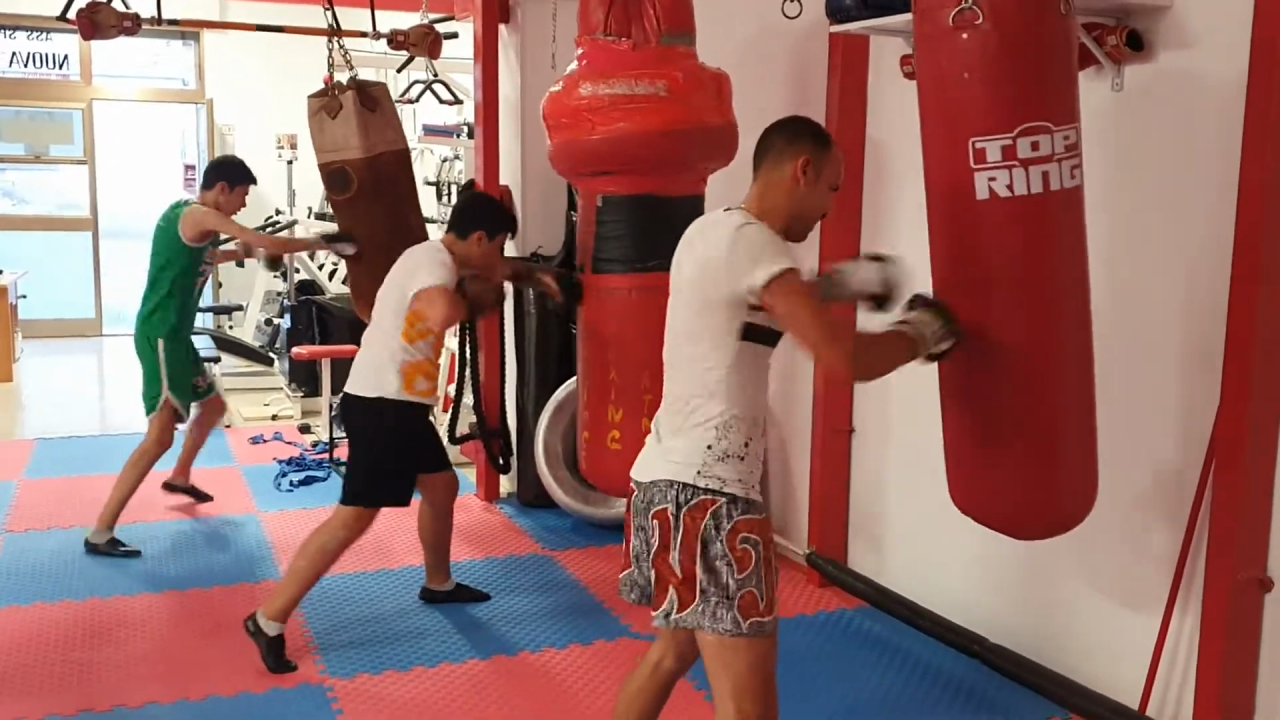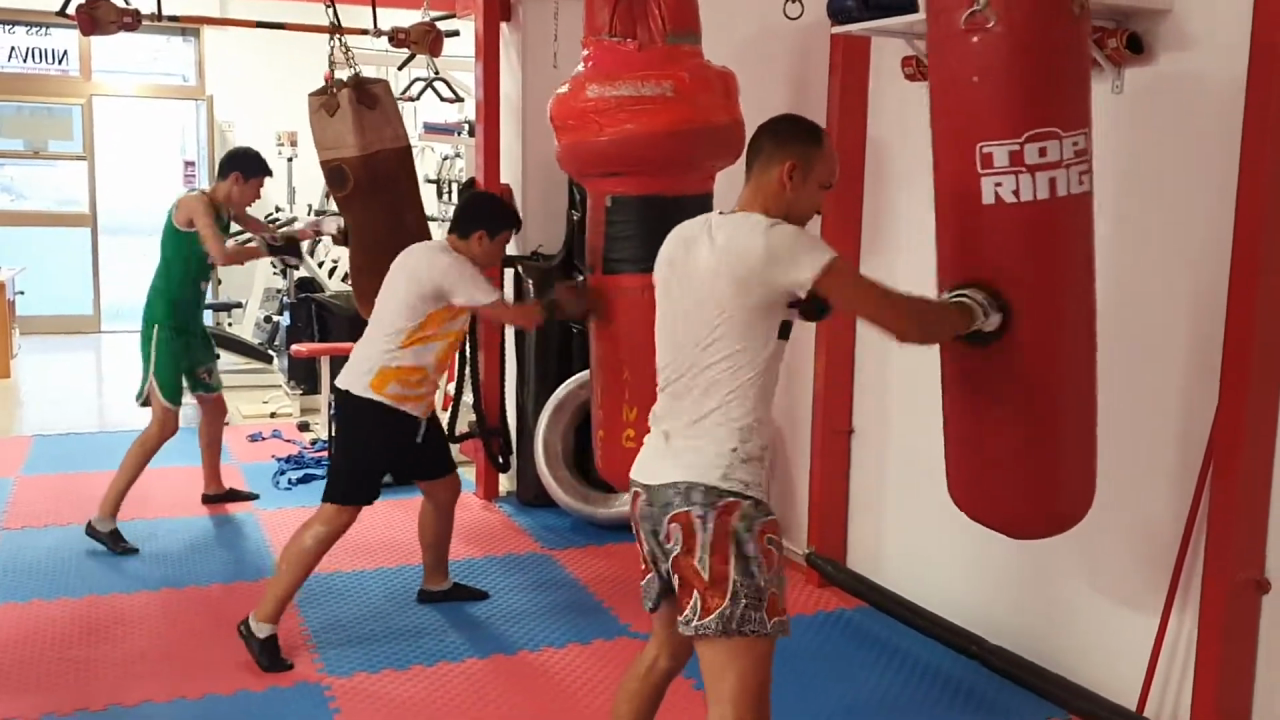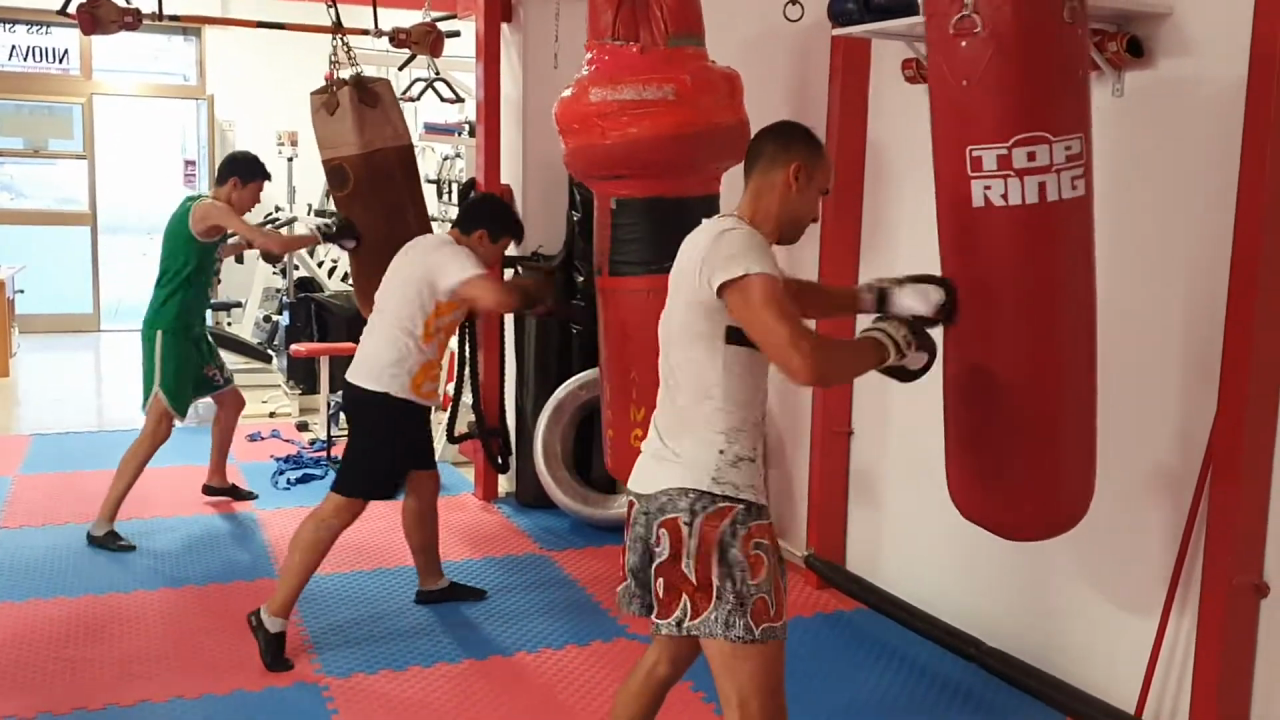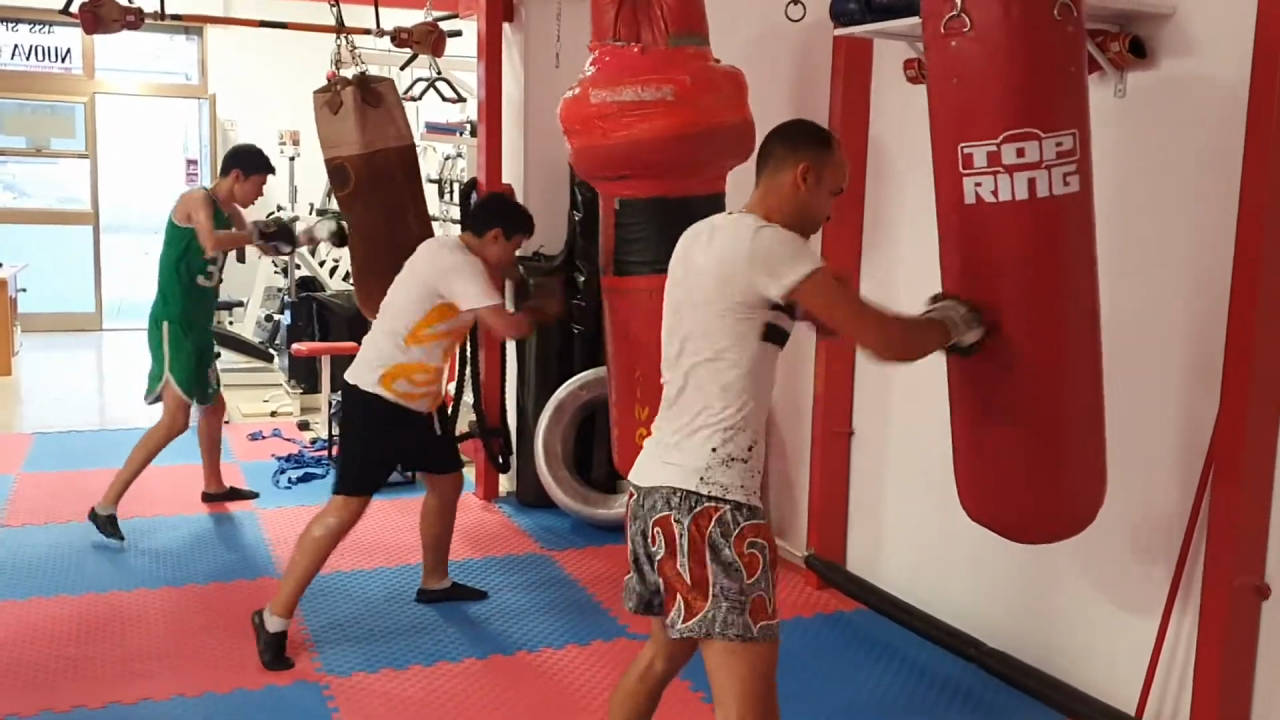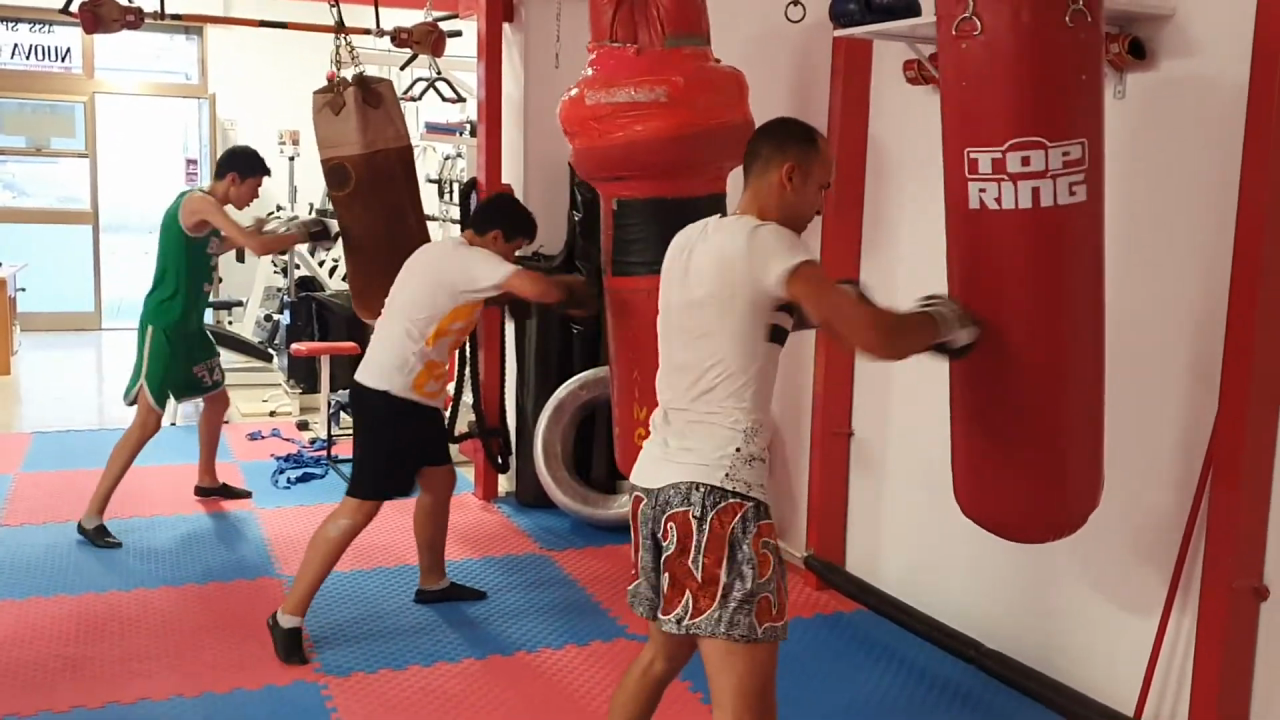
dt=0.2s
person 1, frame 1
left shoulder: (708, 232)
right shoulder: (752, 244)
right elbow: (845, 359)
right wrist: (924, 331)
left hip: (664, 475)
right hip: (706, 488)
left knee: (674, 648)
person 1, frame 2
left shoulder: (683, 237)
right shoulder: (776, 243)
right elbow: (903, 321)
left wrist: (813, 295)
right wrist: (973, 310)
left hip: (660, 477)
right hip: (716, 491)
left knee: (666, 649)
person 1, frame 3
left shoulder: (708, 238)
right shoulder: (738, 248)
left elbow: (786, 298)
right elbow: (806, 363)
left wrist: (883, 295)
right wrist: (892, 341)
left hip: (659, 484)
right hip: (711, 496)
left knee: (669, 653)
person 1, frame 4
left shoulder: (699, 236)
right shoulder: (767, 246)
right elbow: (884, 340)
left wrist: (803, 306)
right wrist: (953, 322)
left hip: (660, 481)
right hip: (707, 495)
left knee: (665, 651)
person 1, frame 5
left shoulder: (689, 241)
right shoulder: (765, 244)
right elbow: (875, 340)
left wrist: (842, 299)
right wrist: (946, 322)
left hip: (663, 480)
right hip: (716, 492)
left knee: (665, 650)
person 2, frame 1
left shoulder: (437, 256)
right shoulder: (434, 261)
left elbow: (493, 273)
right elbow: (439, 315)
left wrist: (531, 274)
right wrist: (474, 297)
left hip: (403, 401)
right hip: (381, 403)
left knee: (441, 487)
right knee: (353, 518)
left ankle: (439, 582)
right ankle: (269, 620)
person 2, frame 2
left shoulder: (433, 256)
right shoulder: (448, 266)
right elbow: (516, 316)
right wrist: (558, 303)
left hip: (410, 405)
right hip: (371, 404)
left knee: (444, 490)
right knee: (336, 516)
left ankle: (436, 583)
right ankle: (261, 623)
person 2, frame 3
left shoulder: (431, 247)
right shoulder: (448, 255)
right elbow: (496, 299)
left wrist: (527, 283)
right wrist: (533, 292)
left hip: (400, 395)
right hip: (384, 397)
left knee: (424, 486)
right knee: (342, 506)
left ankle: (432, 582)
right ankle: (272, 618)
person 2, frame 4
left shoulder: (443, 251)
right shoulder: (459, 263)
right elbow: (507, 326)
right wrist: (541, 310)
left hip: (420, 399)
right hip: (379, 398)
left knee: (447, 483)
right knee: (346, 509)
left ankle: (435, 582)
right ankle: (274, 620)
person 2, frame 5
left shoulder: (446, 253)
right shoulder: (466, 260)
right elbow: (537, 289)
right wrist: (574, 293)
left hip: (414, 395)
right hip: (388, 395)
left knee: (440, 482)
right knee: (360, 507)
left ankle: (433, 582)
right ankle: (289, 616)
person 3, frame 1
left shoulder: (190, 213)
right shoulder: (202, 216)
left elbow: (206, 258)
right elbow: (268, 244)
left wrist: (243, 250)
right wrist: (322, 242)
left hip: (174, 331)
right hip: (163, 335)
left knee: (213, 407)
right knee: (160, 436)
left ankle: (180, 477)
right ankle: (101, 532)
person 3, frame 2
left shoulder: (224, 207)
right shoulder: (195, 203)
left elbow: (265, 232)
right elbow: (221, 255)
left wrist: (306, 231)
right wrist: (270, 248)
left hip: (191, 323)
right hip: (166, 325)
left knee: (214, 406)
right knee: (165, 424)
left ankle: (214, 486)
right ankle: (103, 519)
person 3, frame 3
left shoulder: (207, 210)
right shoulder: (211, 210)
left elbow: (233, 249)
right elbow: (274, 245)
left wrist: (240, 244)
right wrist: (324, 236)
left hip: (190, 327)
right hip: (168, 330)
left knee: (232, 401)
right knee: (157, 428)
left ankle: (217, 479)
right ankle: (101, 525)
person 3, frame 4
left shoulder: (228, 210)
right shoulder: (197, 199)
left elbow: (254, 238)
right elbow: (213, 244)
right wrist: (255, 233)
left hip: (198, 324)
right hip: (172, 322)
left knee: (213, 406)
right knee: (175, 419)
left ankle: (214, 485)
right ankle: (106, 504)
person 3, frame 5
left shoulder: (208, 210)
right shoulder: (200, 203)
left elbow: (207, 252)
right elbow: (257, 245)
right wrist: (304, 230)
left hip: (190, 325)
right hip: (163, 327)
left knee: (218, 400)
right knee: (146, 424)
left ankle: (207, 480)
right ankle: (91, 517)
